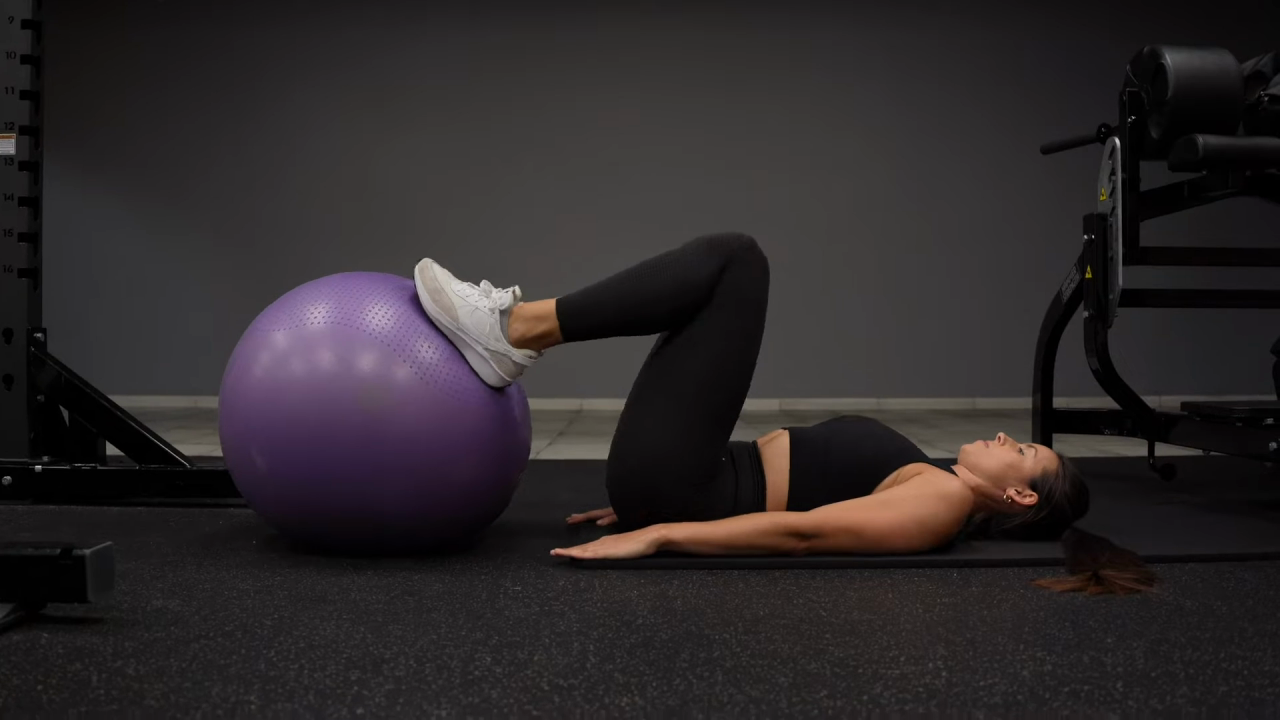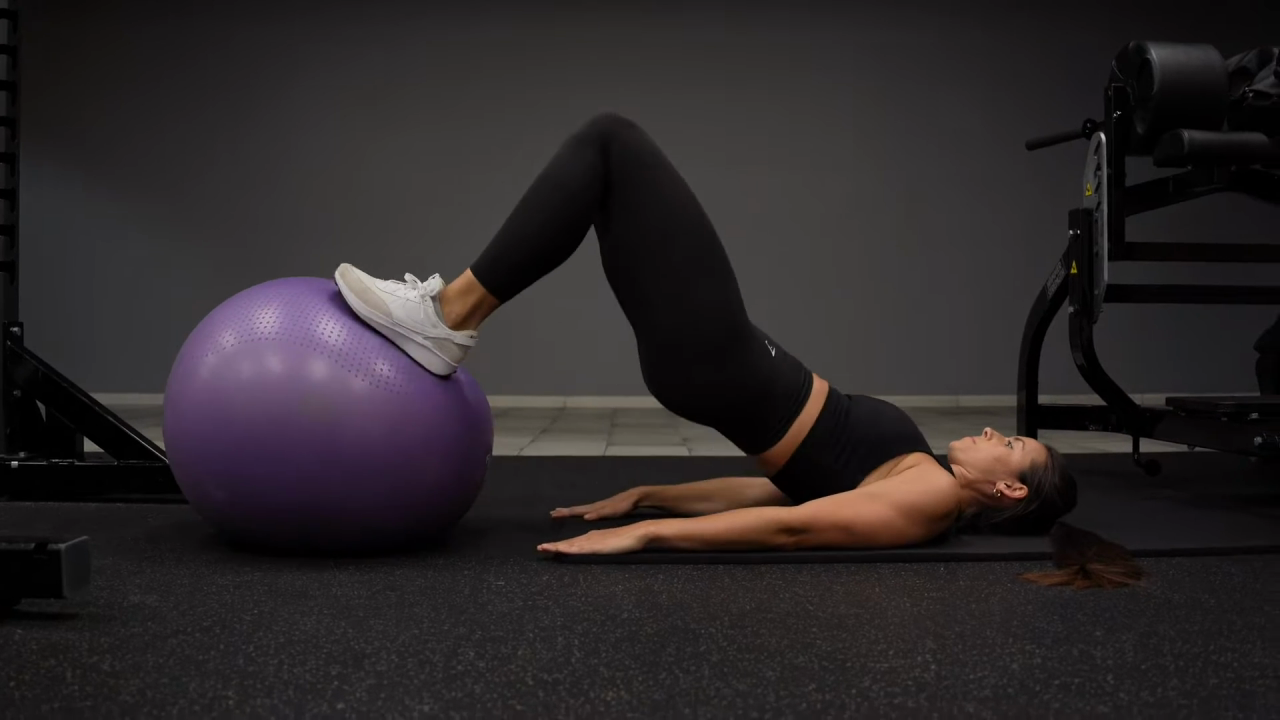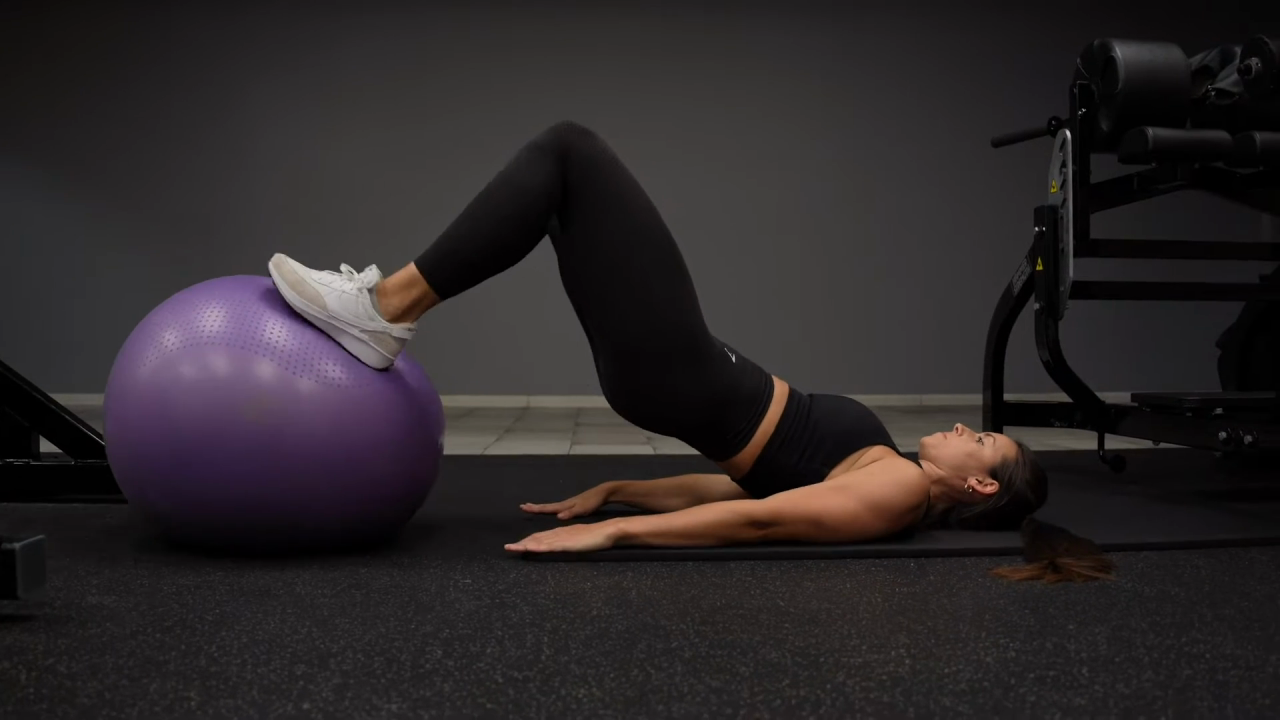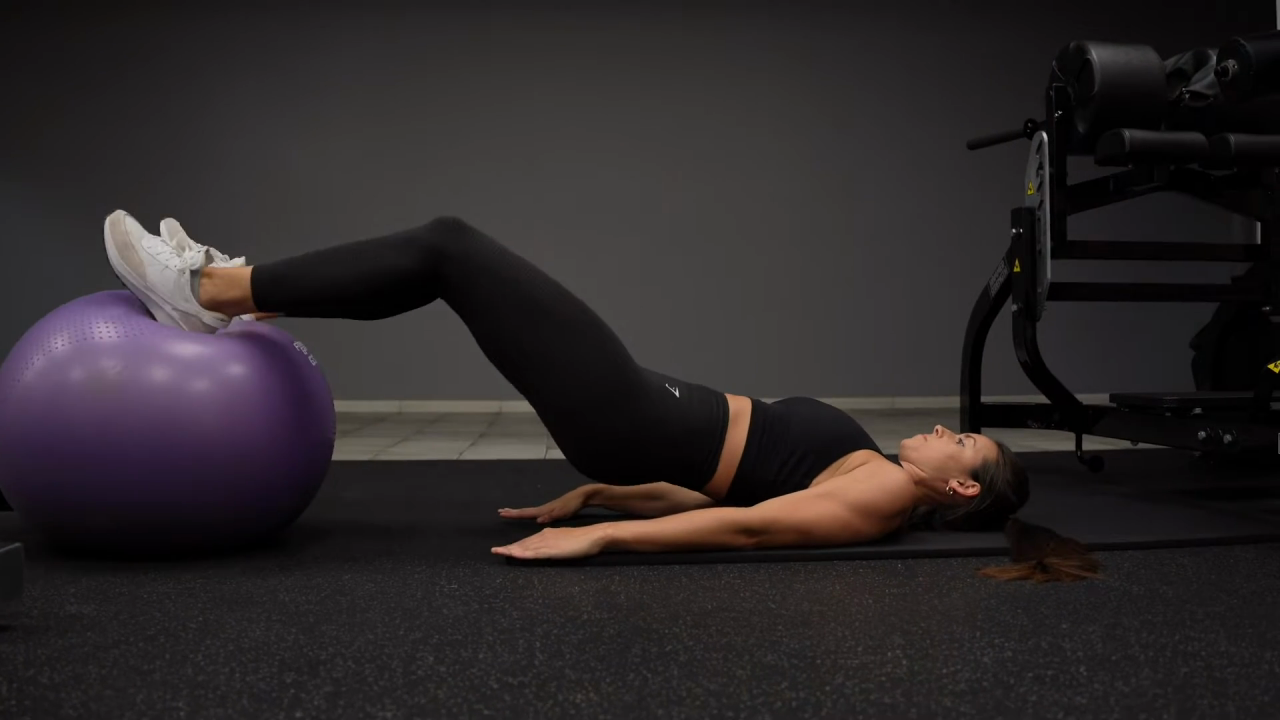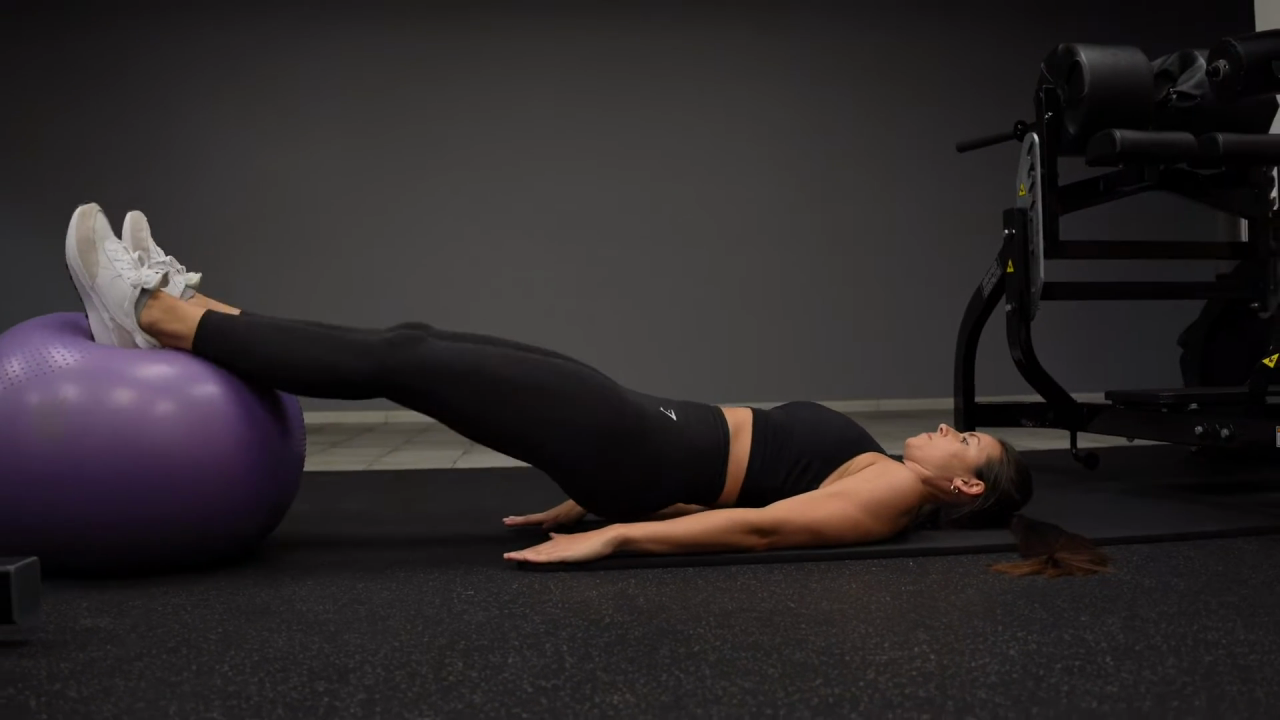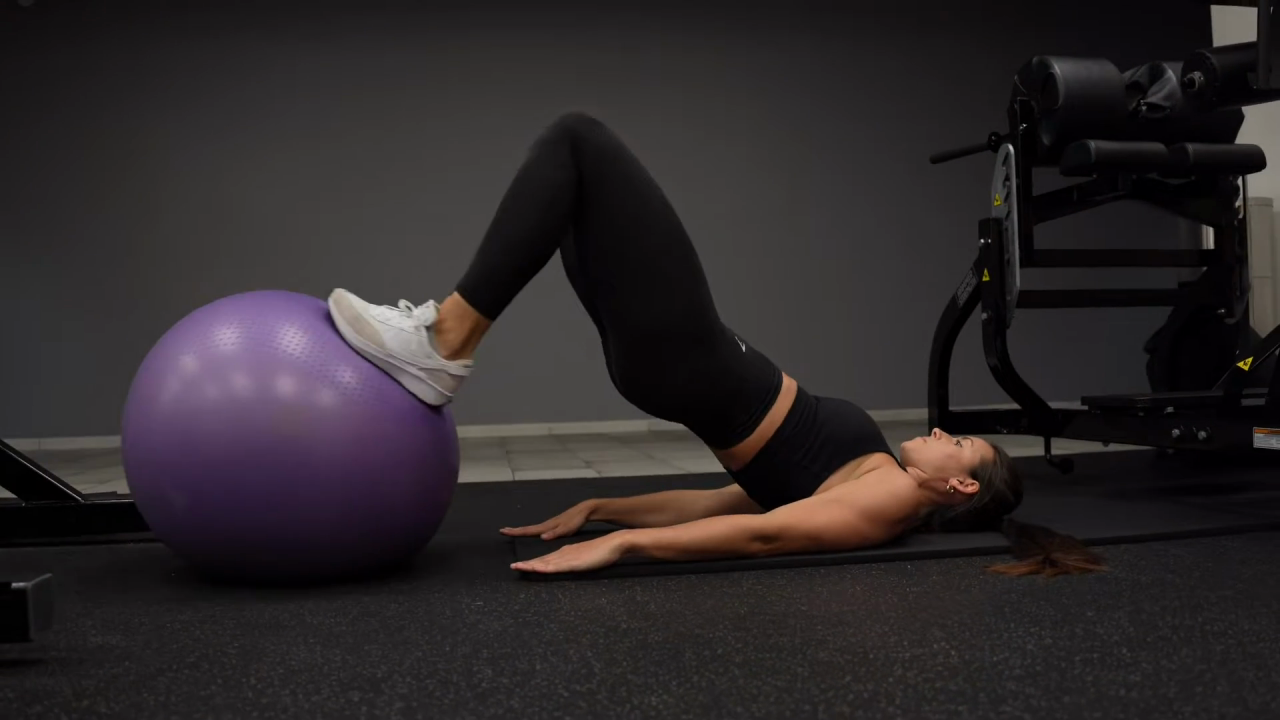
dt=0.7s
person 1, frame 1
left shoulder: (943, 504)
right shoulder: (926, 484)
left elbow: (806, 533)
left wrist: (660, 534)
right wrist: (651, 507)
left hip: (673, 486)
right hip: (683, 480)
left knee: (738, 259)
right knee: (731, 266)
left ankle: (513, 334)
right ankle: (513, 333)
person 1, frame 2
left shoulder: (931, 498)
right shoulder: (924, 483)
left elbow: (791, 525)
left wrist: (646, 533)
left hip: (712, 360)
right hip: (720, 364)
left knee: (611, 140)
right knee: (611, 156)
left ankle: (451, 315)
right ankle: (450, 311)
person 1, frame 3
left shoulder: (897, 493)
right shoulder: (891, 478)
left elbow: (762, 520)
left wrist: (614, 533)
left hip: (671, 371)
right hip: (680, 376)
left knee: (568, 147)
right knee: (568, 182)
left ankle: (383, 308)
right ankle: (387, 302)
person 1, frame 4
left shoulder: (884, 498)
right shoulder: (871, 475)
left elbow: (747, 525)
left wrist: (599, 536)
right wrist: (589, 495)
left hip: (622, 415)
right hip: (637, 414)
left knee: (449, 244)
right knee: (450, 258)
left ankle: (208, 292)
right ankle: (233, 291)
person 1, frame 5
left shoulder: (894, 496)
right shoulder: (878, 469)
left elbow: (764, 526)
left wrist: (612, 534)
right wrist: (592, 498)
left hip: (634, 452)
right hip: (646, 434)
left knee: (402, 357)
right knee: (415, 349)
left ankle: (152, 319)
right ankle: (183, 305)
person 1, frame 6
left shoulder: (892, 501)
right shoulder: (884, 480)
left elbow: (762, 532)
left wrist: (617, 546)
left hip: (681, 358)
right hip: (681, 363)
left knee: (575, 138)
right knee: (573, 177)
left ankle: (444, 342)
right ankle: (435, 337)
